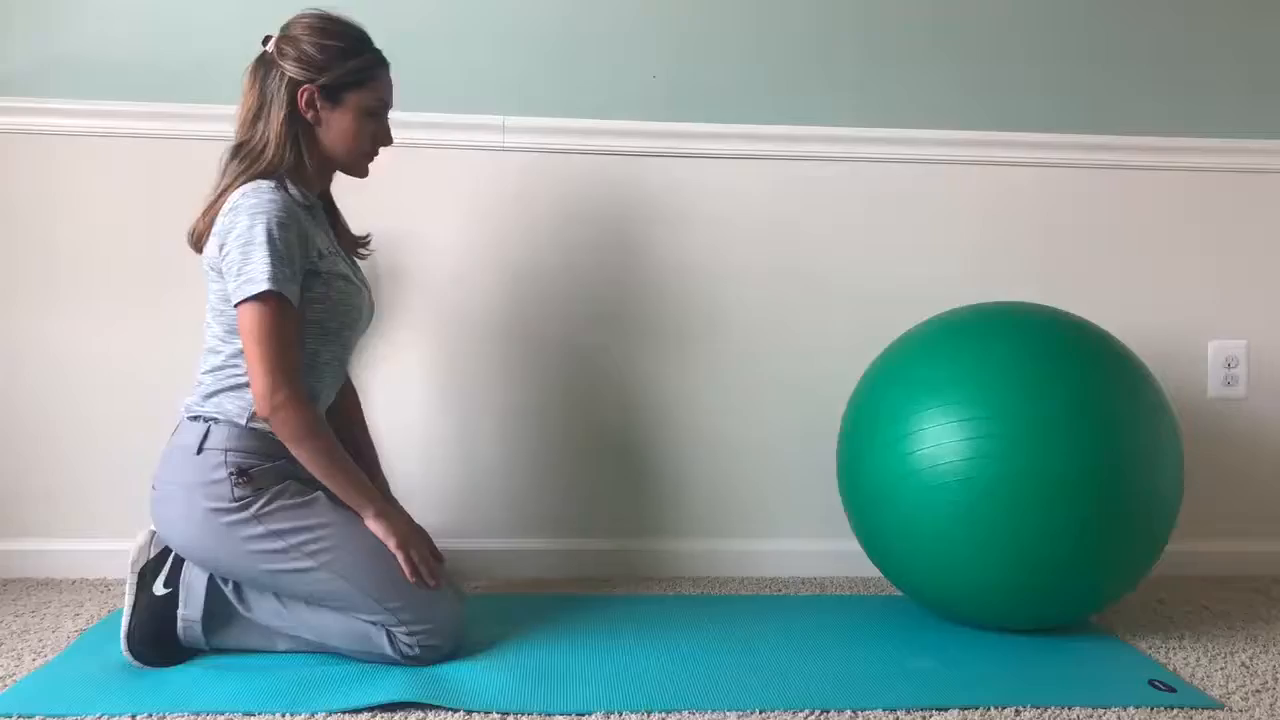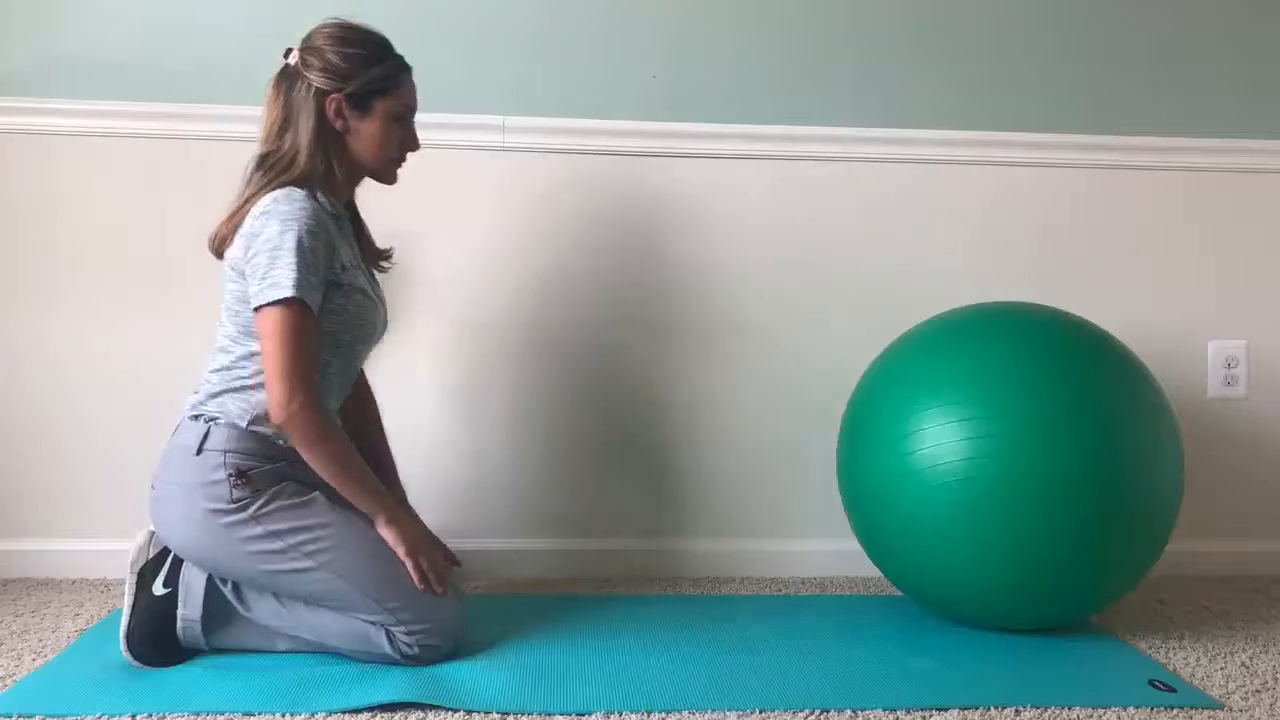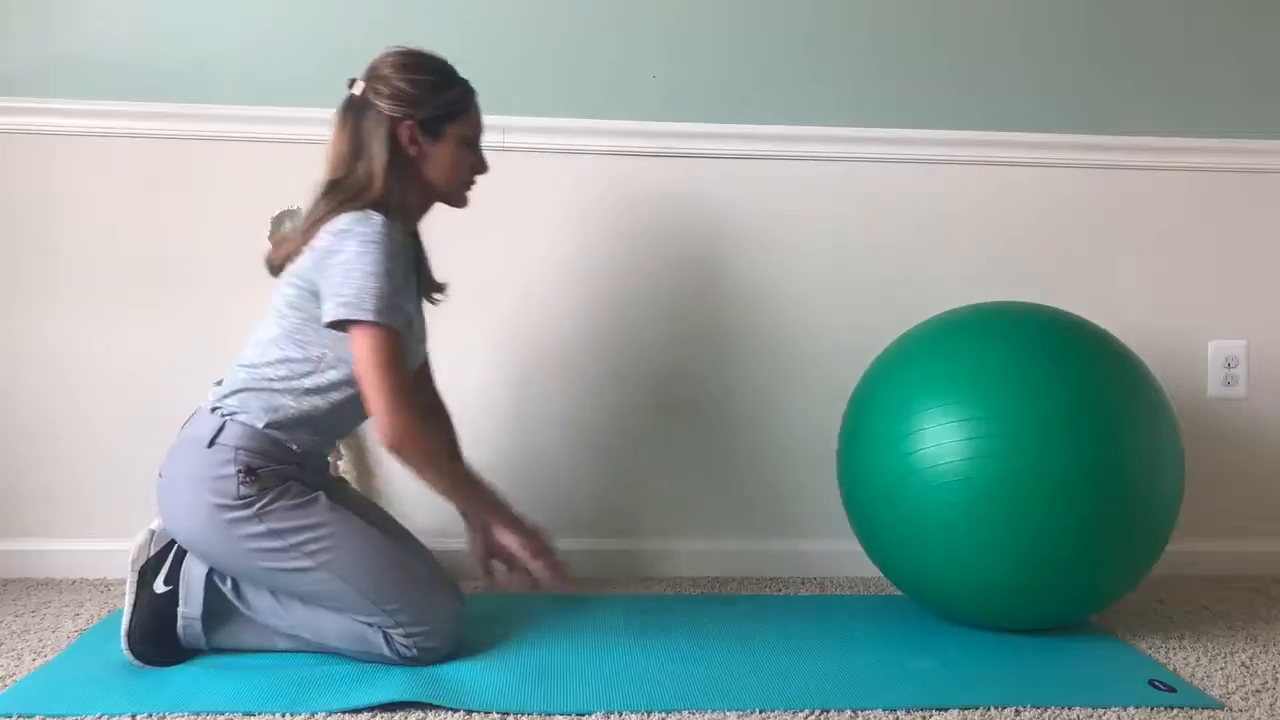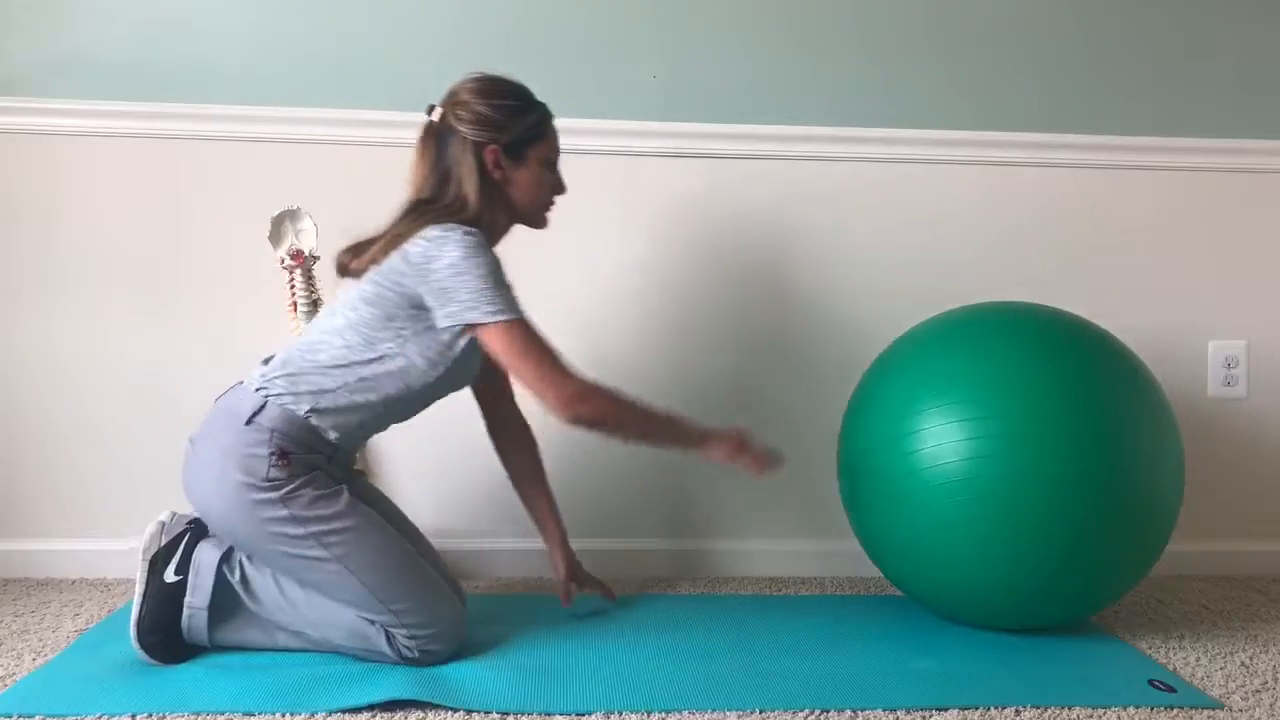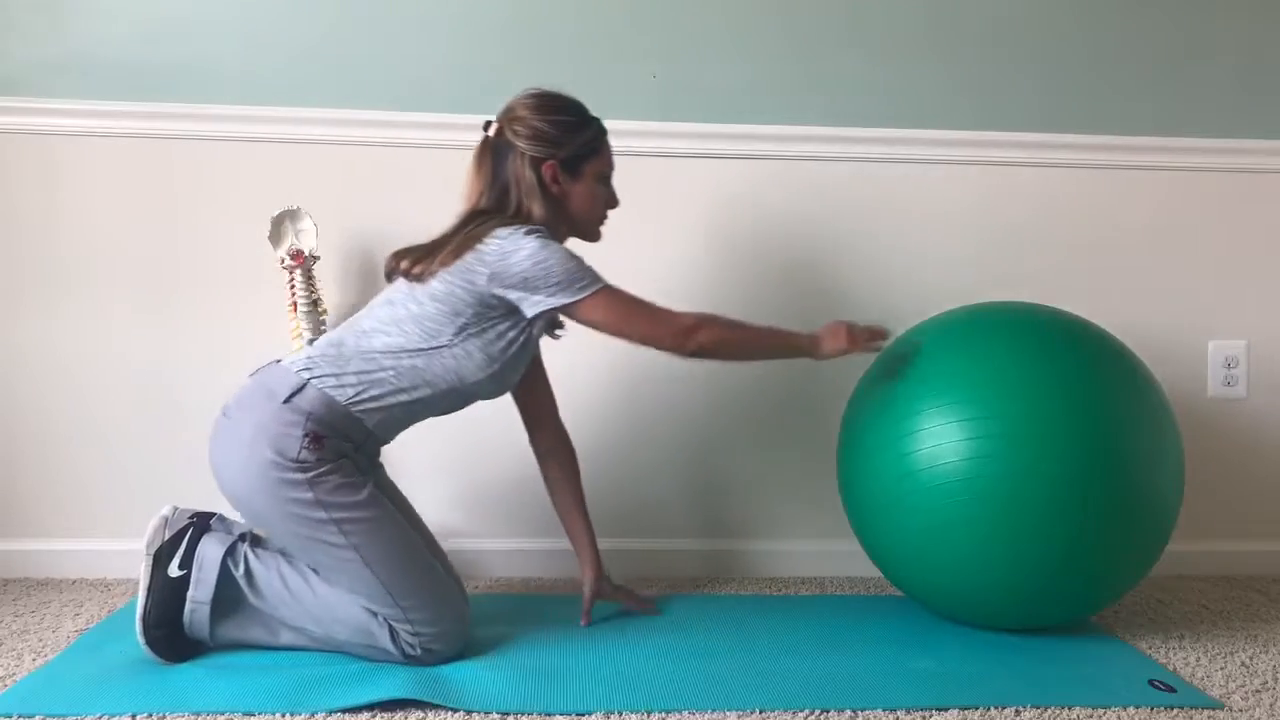
dt=0.2s
person 1, frame 1
left shoulder: (307, 209)
right shoulder: (266, 210)
left elbow: (329, 377)
right elbow: (278, 399)
left wrist: (383, 505)
right wrist: (380, 513)
left hip: (264, 471)
right hip: (228, 481)
left knee: (424, 587)
right knee: (432, 626)
left ankle: (196, 577)
right ankle: (198, 606)
person 1, frame 2
left shoulder: (332, 217)
right shoulder: (294, 219)
left elbow: (346, 383)
right elbow: (292, 405)
left wrist: (395, 512)
right wrist: (391, 519)
left hip: (267, 472)
right hip: (226, 482)
left knee: (421, 587)
right knee: (432, 624)
left ankle: (193, 573)
right ankle: (197, 606)
person 1, frame 3
left shoulder: (387, 239)
right shoulder: (361, 242)
left elbow: (418, 402)
right elbow: (397, 425)
left wrist: (477, 525)
right wrist: (502, 522)
left hip: (273, 474)
right hip: (234, 480)
left knee: (428, 592)
right knee: (433, 625)
left ankle: (214, 577)
right ankle: (202, 605)
person 1, frame 4
left shoulder: (453, 253)
right shoulder: (448, 255)
left elbow: (508, 425)
right elbow: (568, 399)
left wrist: (561, 552)
right wrist: (703, 439)
left hip: (284, 455)
right hip: (254, 459)
left knee: (424, 597)
right knee: (432, 627)
left ankle: (206, 553)
right ankle: (205, 592)
person 1, frame 5
left shoulder: (511, 263)
right shoulder: (519, 255)
left elbow: (548, 436)
right elbow: (681, 333)
left wrist: (592, 566)
right wrist: (814, 342)
left hip: (295, 436)
right hip: (281, 442)
left knee: (430, 599)
right knee: (432, 630)
left ankle: (216, 549)
right ankle: (207, 583)
